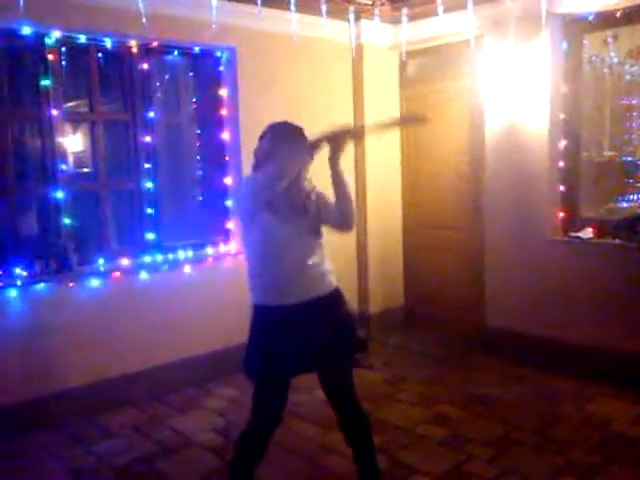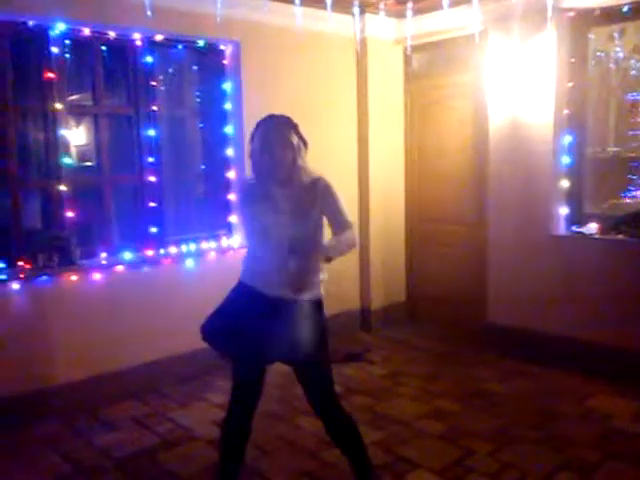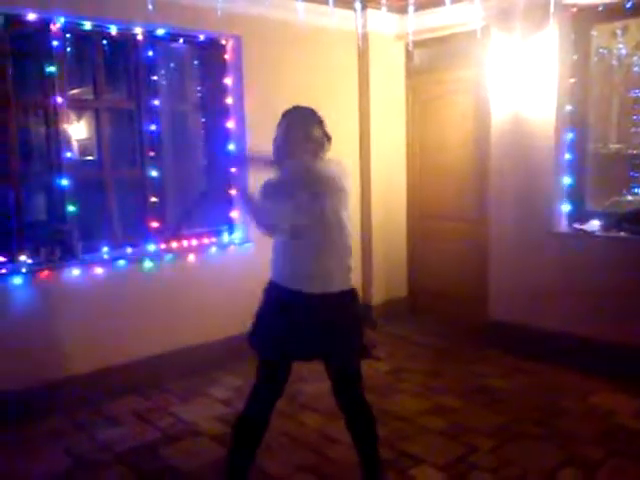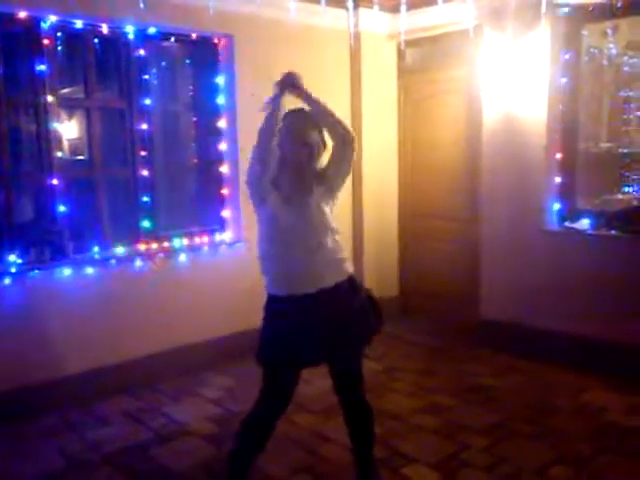
dt=0.3s
person 1, frame 1
left shoulder: (314, 197)
right shoulder: (249, 193)
left elbow: (346, 223)
right elbow: (272, 177)
left wrist: (335, 163)
right wrist: (322, 142)
left hip: (324, 308)
right hip: (274, 316)
left knee: (346, 403)
right knee: (266, 417)
person 1, frame 2
left shoulder: (317, 187)
right shoulder: (251, 193)
left elbow: (349, 233)
right elbow: (262, 238)
left wrist: (322, 251)
left hip: (303, 308)
right hip: (254, 304)
left knee: (325, 403)
right knee: (242, 404)
person 1, frame 3
left shoulder: (334, 182)
right shoulder: (273, 189)
left elbow: (316, 170)
right elbow: (272, 225)
right wrist: (246, 196)
left hip: (335, 302)
right hip: (286, 301)
left knee: (351, 396)
right knee: (263, 396)
person 1, frame 4
left shoulder: (323, 186)
right shoulder: (262, 186)
left elbow: (346, 140)
right elbow: (264, 153)
left wrist: (303, 96)
right wrist: (277, 103)
left hip: (337, 300)
right hip: (288, 307)
left knee: (351, 393)
right knee: (273, 401)
